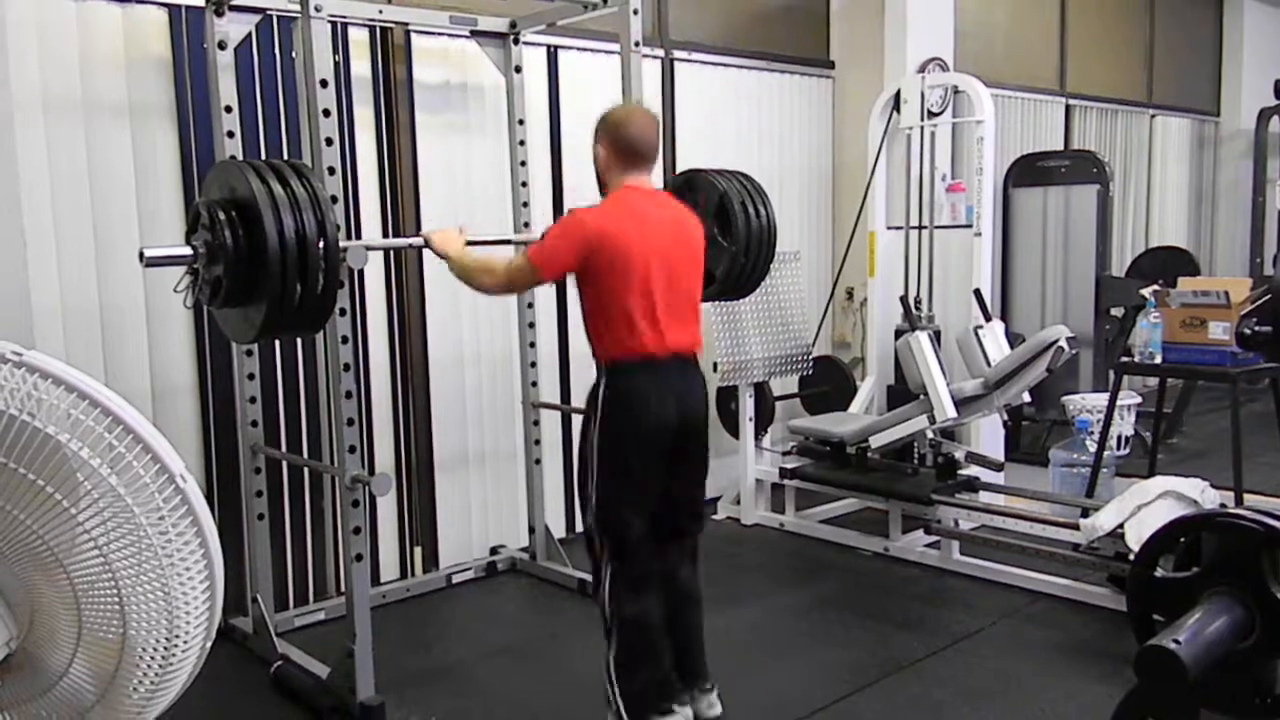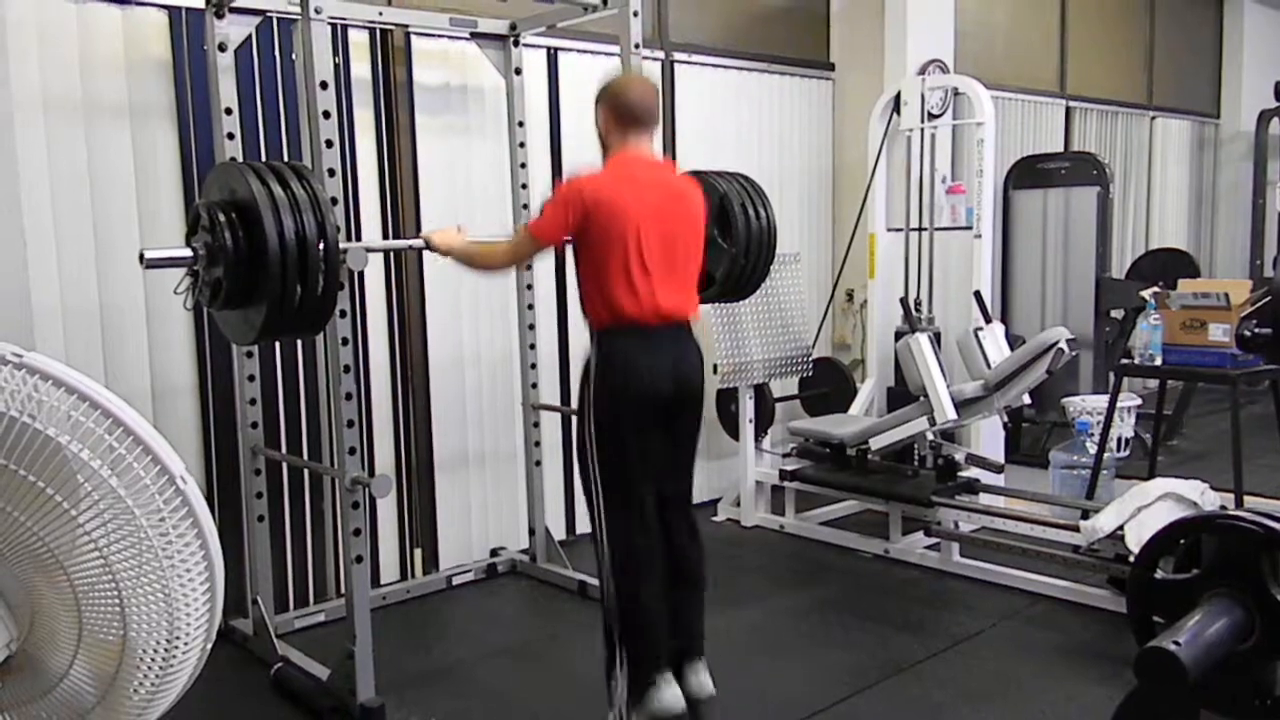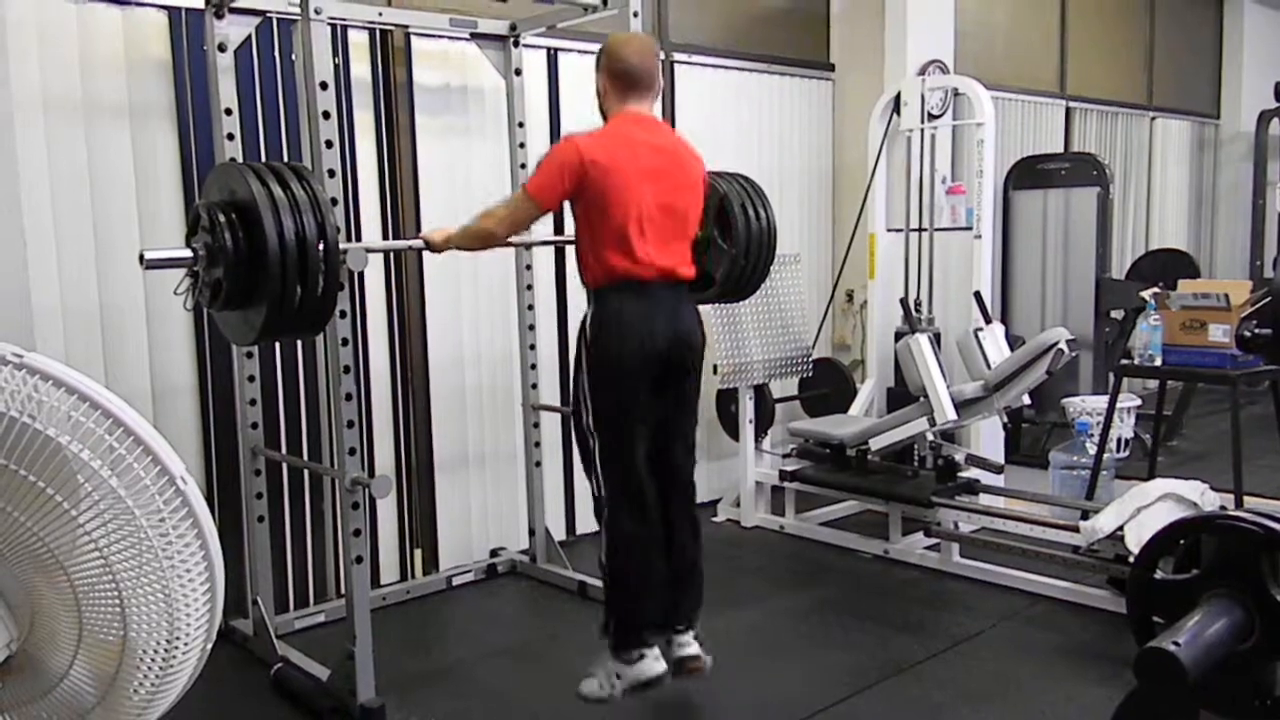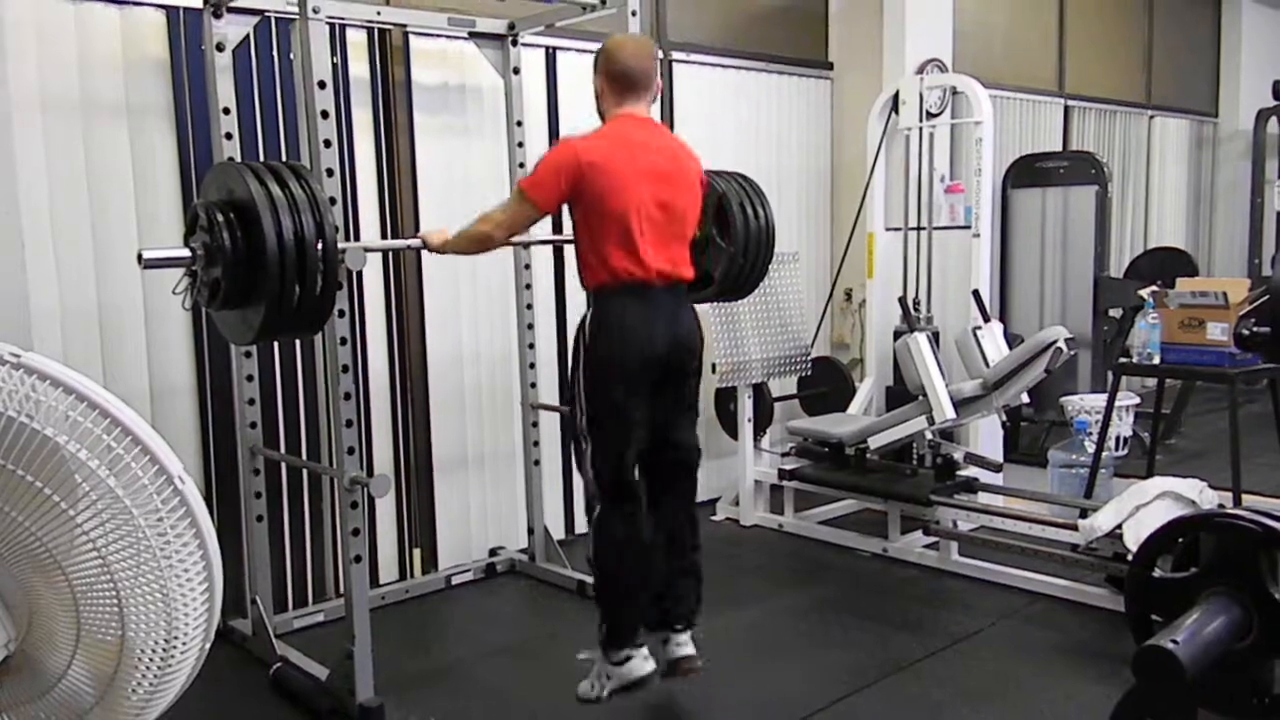
dt=0.1s
person 1, frame 1
left shoulder: (591, 226)
right shoulder: (689, 224)
left elbow: (503, 279)
left wrist: (451, 251)
left hip: (632, 394)
right hip: (688, 390)
left knee: (623, 555)
right knee: (674, 546)
person 1, frame 2
left shoulder: (587, 191)
right shoulder: (689, 193)
left elbow: (505, 258)
left wrist: (454, 246)
left hip: (625, 361)
right hip: (682, 356)
left knee: (625, 525)
right knee: (673, 515)
right ankle: (688, 661)
person 1, frame 3
left shoulder: (583, 151)
right shoulder: (690, 158)
left elbow: (503, 224)
left wrist: (447, 239)
left hip: (622, 323)
right hip: (681, 317)
left knee: (623, 490)
right knee: (673, 481)
left ankle: (634, 647)
right ankle: (679, 628)
person 1, frame 4
left shoulder: (580, 155)
right shoulder: (687, 160)
left elbow: (501, 227)
left wrist: (444, 243)
left hip: (619, 325)
right hip: (679, 320)
left knee: (616, 491)
right knee: (672, 481)
left ankle: (625, 647)
right ankle: (675, 626)
